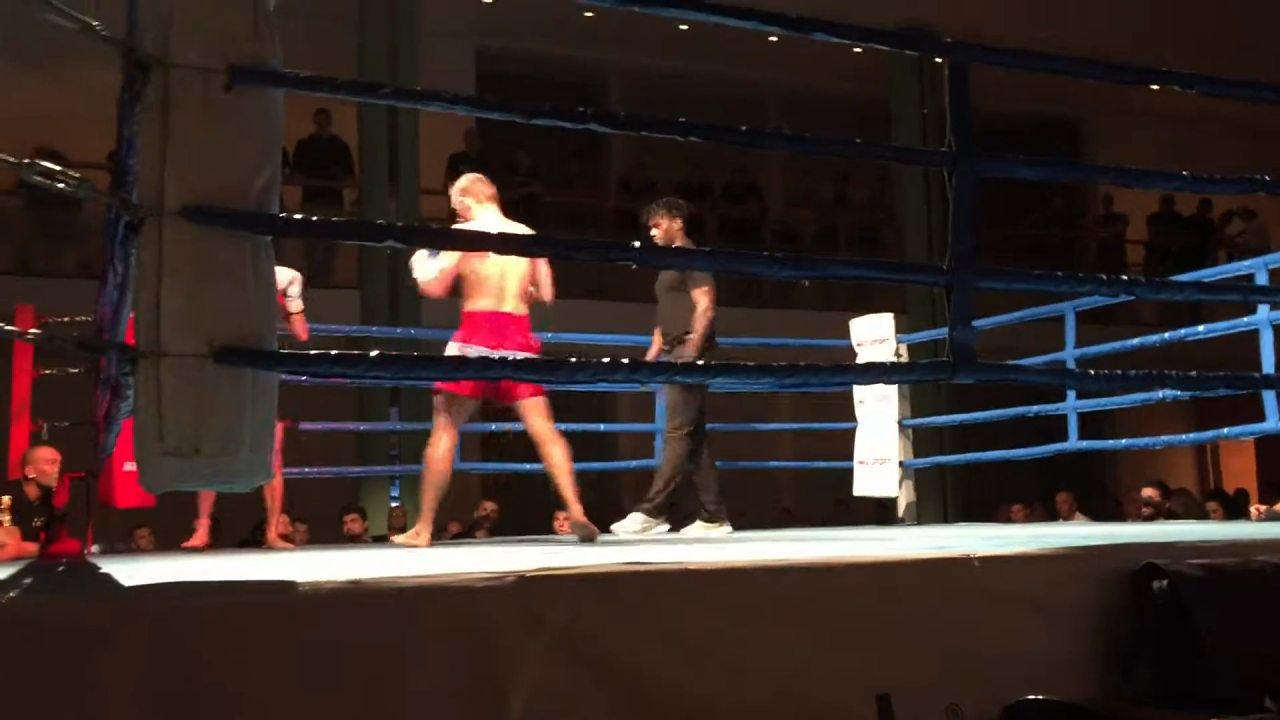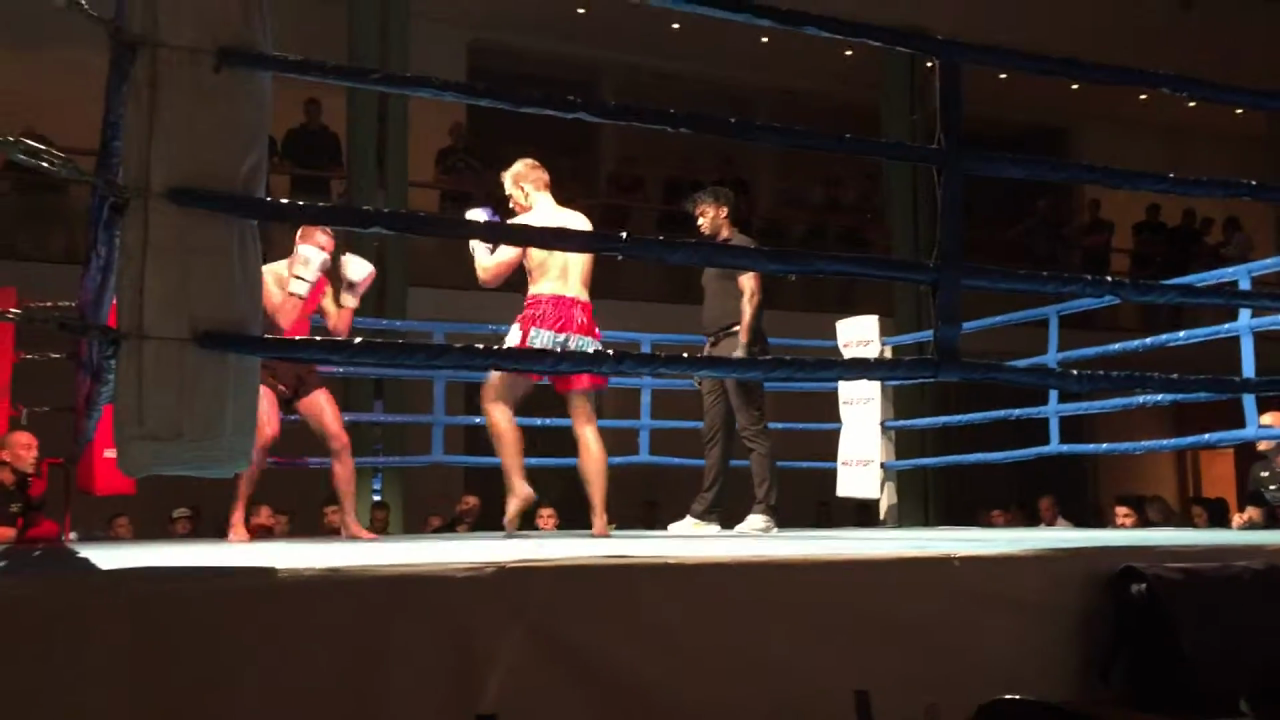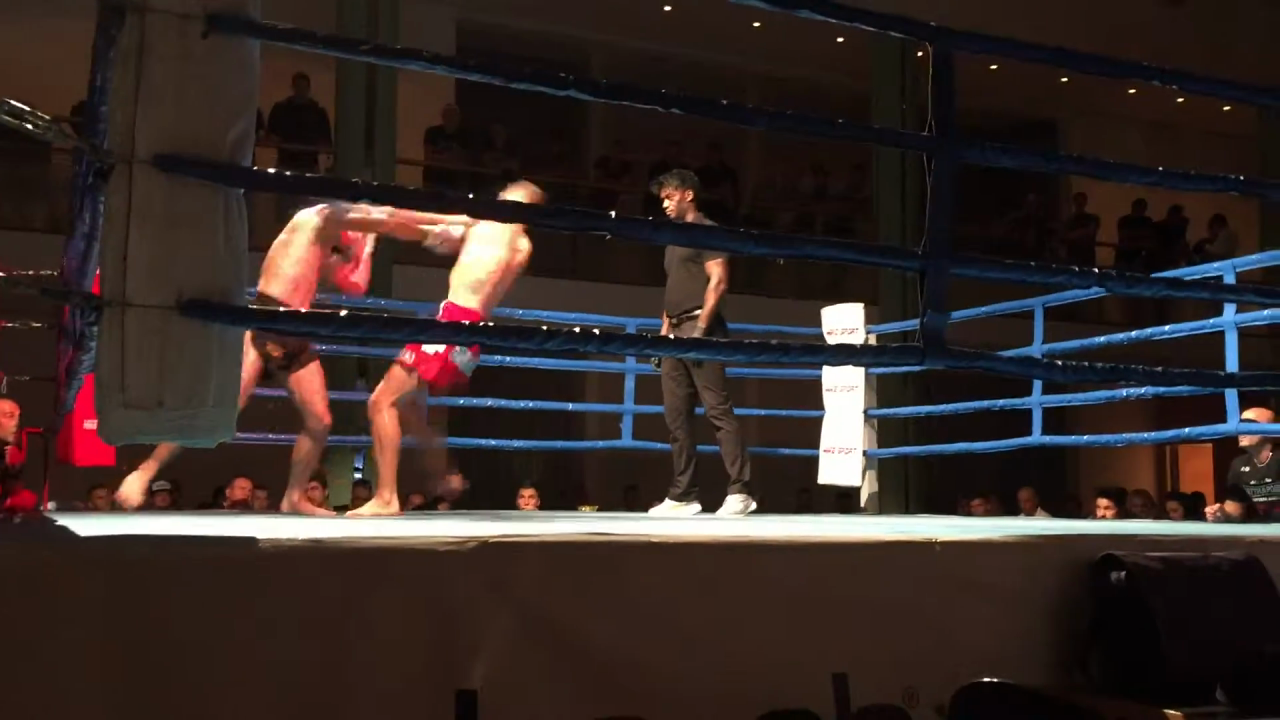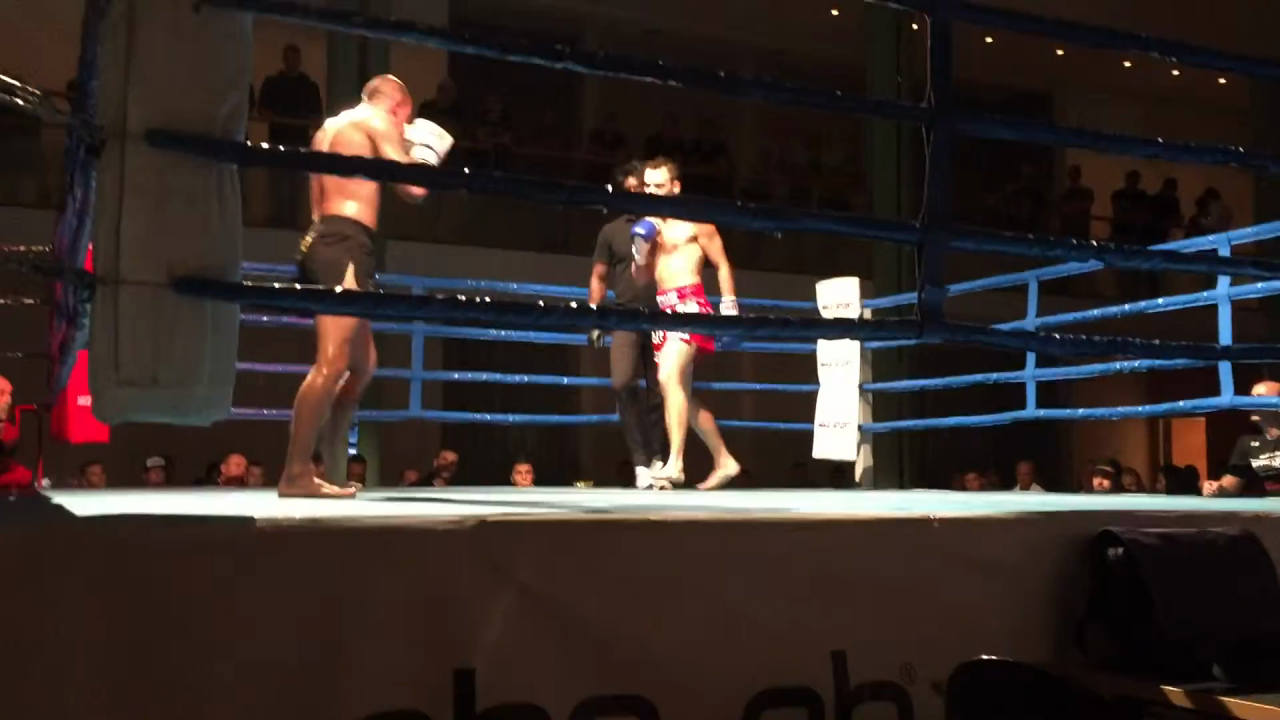
dt=1s
person 1, frame 1
left shoulder: (463, 233)
right shoulder: (527, 235)
left elbow: (433, 288)
right elbow: (547, 295)
left wrist: (423, 269)
left hip: (475, 335)
right hip: (517, 335)
left knee: (444, 433)
right knee: (544, 432)
left ankle: (423, 527)
right ankle: (575, 511)
person 1, frame 2
left shoulder: (526, 222)
right shoulder: (581, 221)
left elbow: (488, 276)
left wrist: (478, 238)
left hip: (542, 318)
right hip: (581, 322)
left knee: (495, 401)
right knee: (585, 425)
left ankle: (517, 487)
right ankle: (599, 519)
person 1, frame 3
left shoulder: (493, 223)
right shoulder: (522, 245)
left hip: (455, 324)
right hip: (467, 327)
left knee: (383, 403)
right knee: (408, 403)
left ankle: (385, 498)
right ankle: (444, 476)
person 1, frame 4
left shoulder: (695, 222)
right shoulder: (649, 225)
left elbow: (722, 264)
right elbow: (641, 276)
left wrist: (728, 307)
right wrist: (640, 251)
left hip: (689, 304)
right hip: (663, 309)
left knee: (669, 376)
right knee: (683, 396)
left ankle: (675, 462)
right ankle: (724, 461)
person 2, frame 1
left shoulder: (275, 300)
left elbow: (302, 336)
left wrist: (294, 298)
left knee: (273, 461)
left ankle: (273, 533)
right ankle: (203, 527)
person 2, frame 2
left shoulder: (321, 281)
right shoulder: (269, 274)
left elbow: (339, 330)
right elbow: (282, 322)
left wrist: (352, 292)
right wrist: (302, 277)
left hip: (300, 366)
right hip: (266, 364)
left knee: (339, 441)
right knee: (266, 434)
left ankle: (350, 522)
right ankle: (238, 517)
person 2, frame 3
left shoulder: (327, 251)
right shoulder: (321, 217)
left elbow: (355, 287)
right elbow: (386, 218)
left wrist: (366, 244)
right wrist: (446, 221)
left hip: (294, 331)
left knee: (320, 422)
left ankle: (295, 497)
right ankle: (146, 471)
person 2, frame 4
left shoulder: (329, 129)
right shoulder: (376, 123)
right elbow: (414, 189)
left wrist: (404, 154)
right wrist: (425, 153)
left hip: (324, 246)
right hip: (343, 246)
left knee: (363, 363)
right knee: (332, 363)
left ankle: (334, 467)
right ankle: (296, 474)
person 3, frame 1
right shoulder: (669, 265)
left elbow: (706, 308)
left wrist: (691, 354)
right wrist: (650, 357)
left hip: (691, 353)
right hip: (677, 355)
left knee: (678, 432)
right knee: (692, 437)
left ankle: (652, 511)
right ankle: (714, 516)
person 3, frame 2
left shoulder: (741, 246)
left elbow: (752, 295)
left wrist: (742, 344)
right wrist: (705, 354)
left hip: (738, 345)
right hip: (717, 349)
left knee: (752, 429)
right knee: (714, 434)
left ankle: (763, 512)
right ankle: (704, 513)
person 3, frame 3
left shoulder: (707, 231)
right shoulder: (675, 241)
left elbow: (718, 281)
left wrist: (700, 328)
right wrist: (663, 336)
left hip: (699, 329)
right hip: (676, 334)
left knee: (717, 409)
right knee: (676, 416)
left ankle: (739, 491)
right ankle: (682, 495)
person 3, frame 4
right shoulder: (611, 232)
right elbow: (599, 278)
left knee: (658, 395)
right knee: (621, 384)
left ankle: (657, 462)
right ankle: (642, 460)
